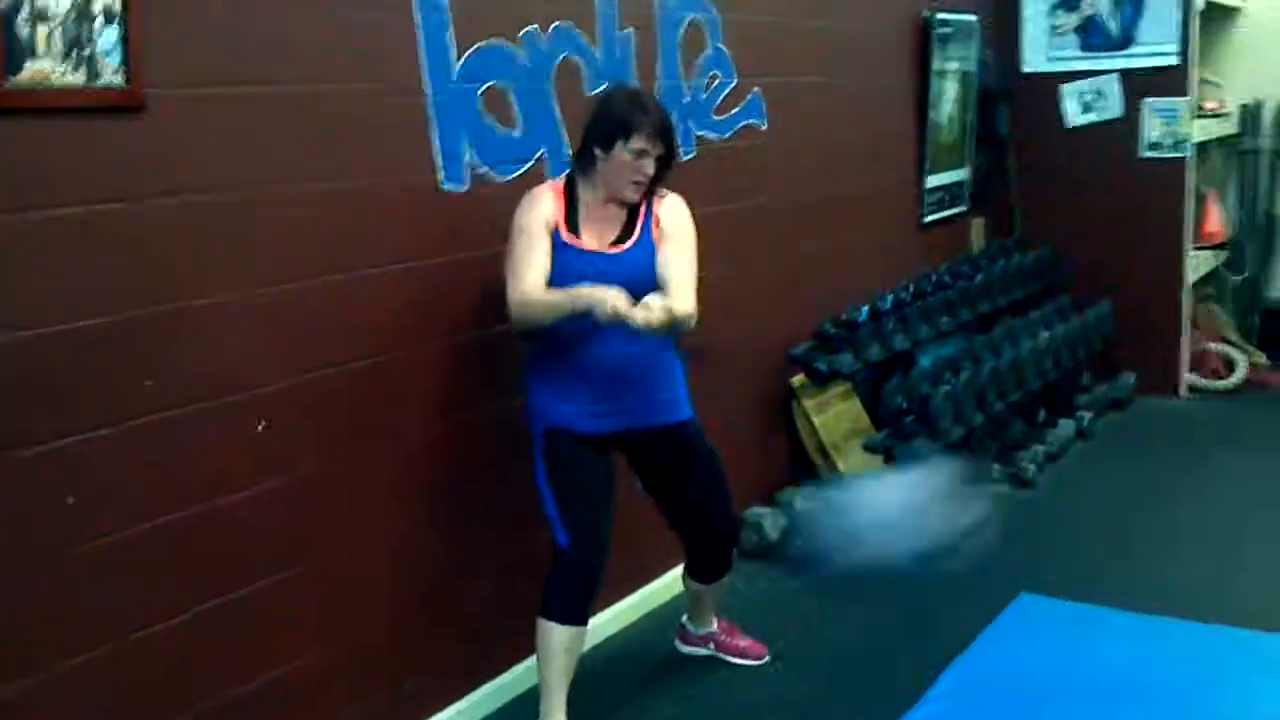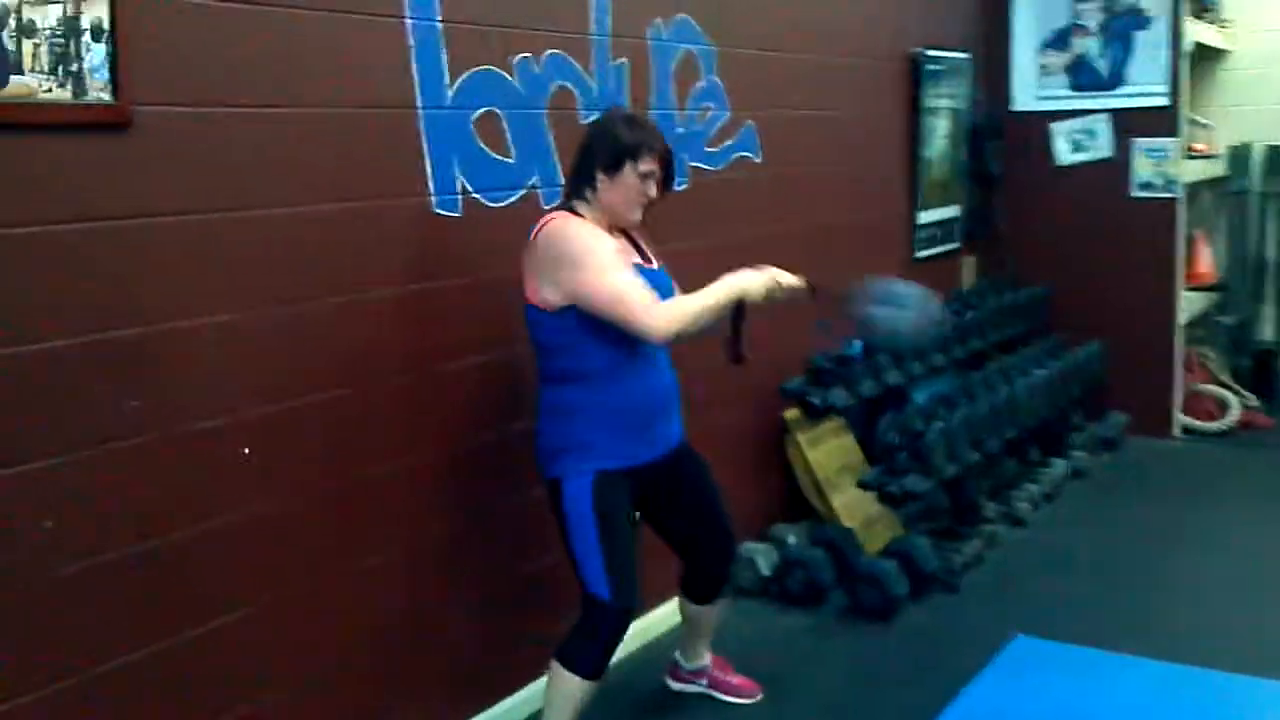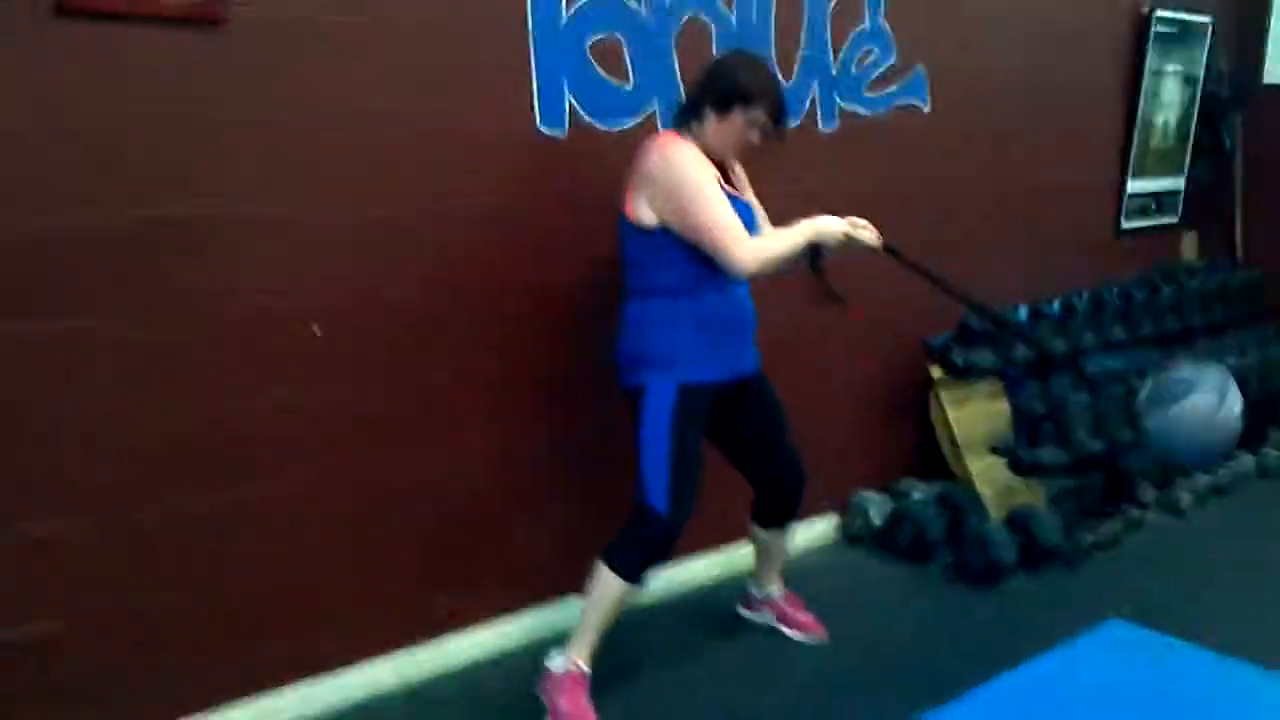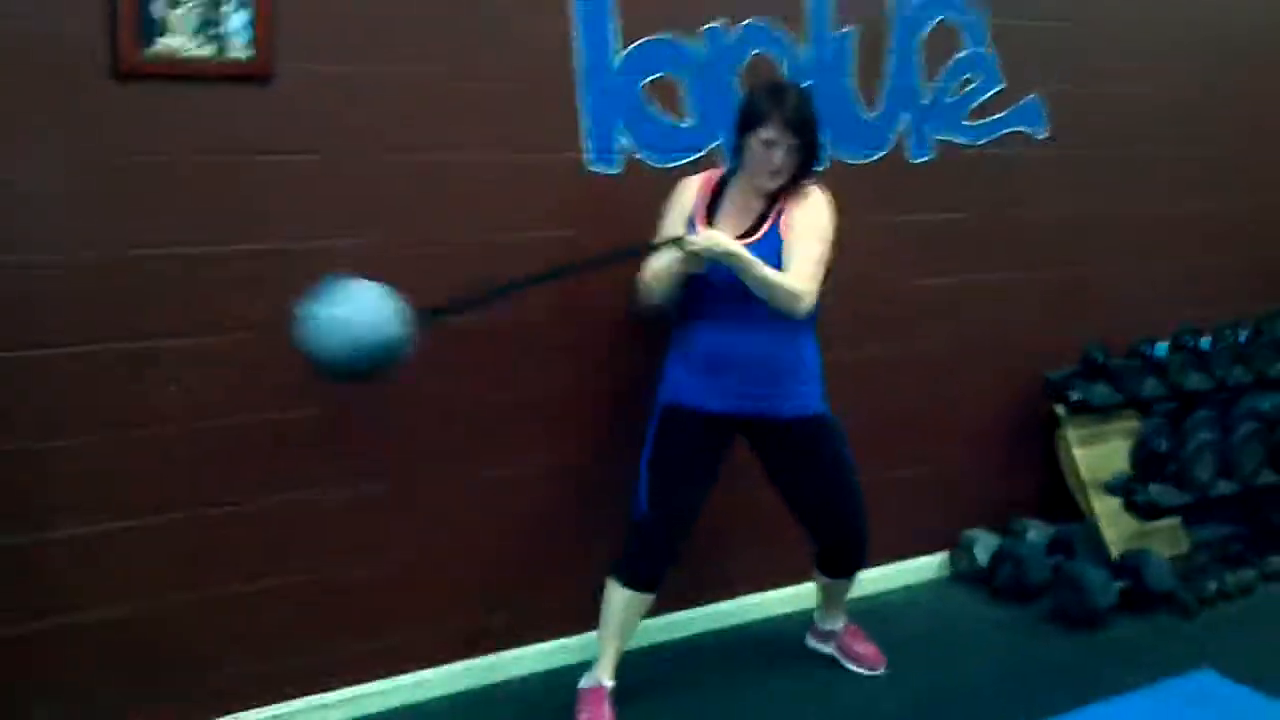
dt=1s
person 1, frame 1
left shoulder: (667, 210)
right shoulder: (543, 205)
left elbow: (684, 308)
right elbow: (521, 308)
left wrist: (656, 311)
right wrist: (580, 300)
left hip: (657, 410)
right hip: (568, 417)
left knee: (716, 532)
right knee: (578, 560)
left ankle: (701, 628)
person 1, frame 2
left shoulder: (632, 237)
right shoulder: (565, 234)
left elbow: (668, 318)
right elbow: (658, 323)
left wrist: (749, 290)
right wrist: (734, 284)
left hip: (657, 440)
right hip: (590, 456)
left knee: (714, 548)
right knee: (611, 608)
left ankle: (693, 663)
person 1, frame 3
left shoulder: (722, 167)
right shoulder: (673, 160)
left elbow: (758, 244)
right elbow: (741, 259)
left wrist: (833, 234)
right wrist: (813, 228)
left hip: (730, 362)
right hip: (671, 370)
left knee: (783, 475)
right knee: (662, 516)
left ankle: (765, 594)
person 1, frame 4
left shoulder: (809, 202)
right shoulder: (697, 192)
left elbow: (799, 299)
right elbow: (650, 294)
left wrist: (732, 254)
right wrist: (676, 258)
left hip: (790, 399)
right hip: (697, 396)
left knee: (845, 526)
right knee: (655, 534)
left ankle: (830, 627)
